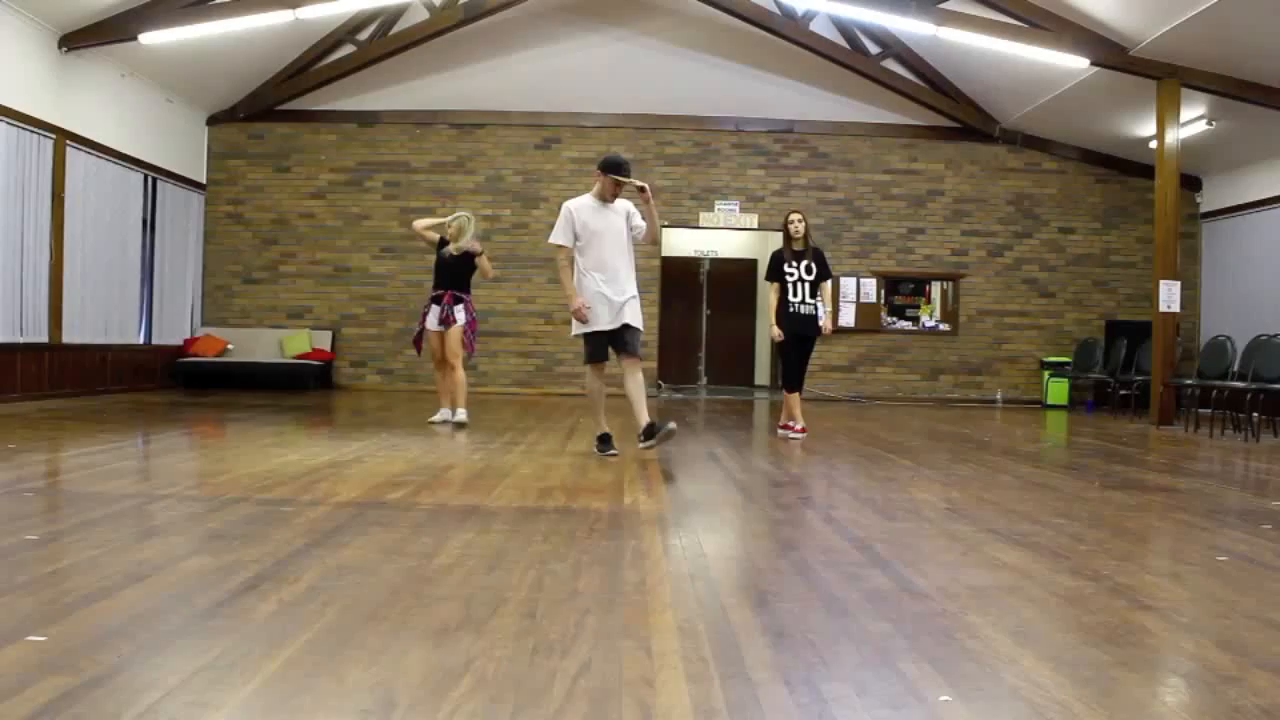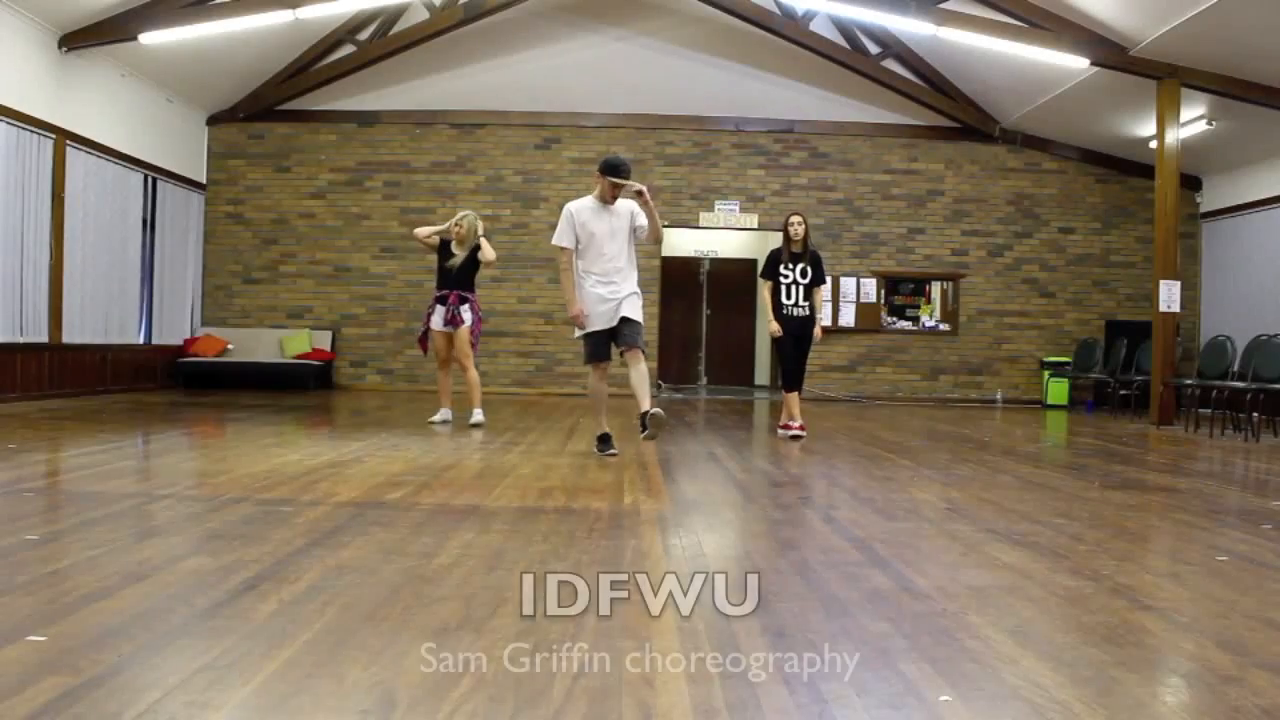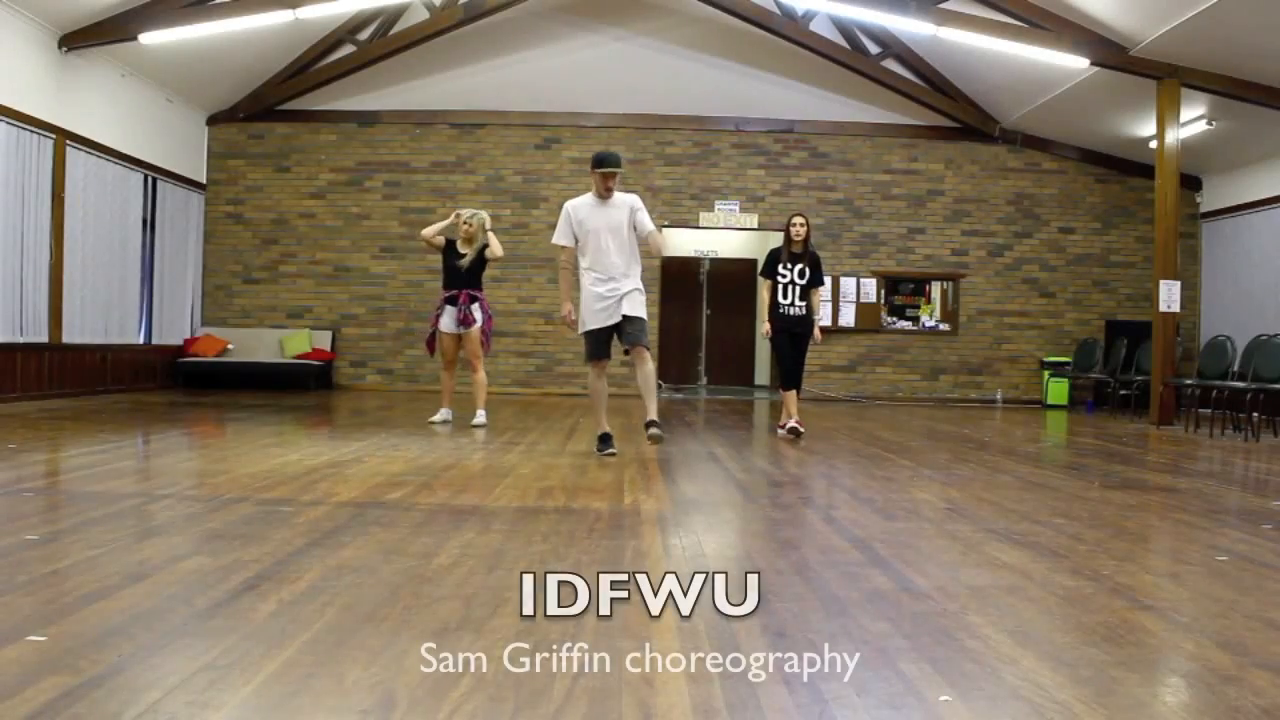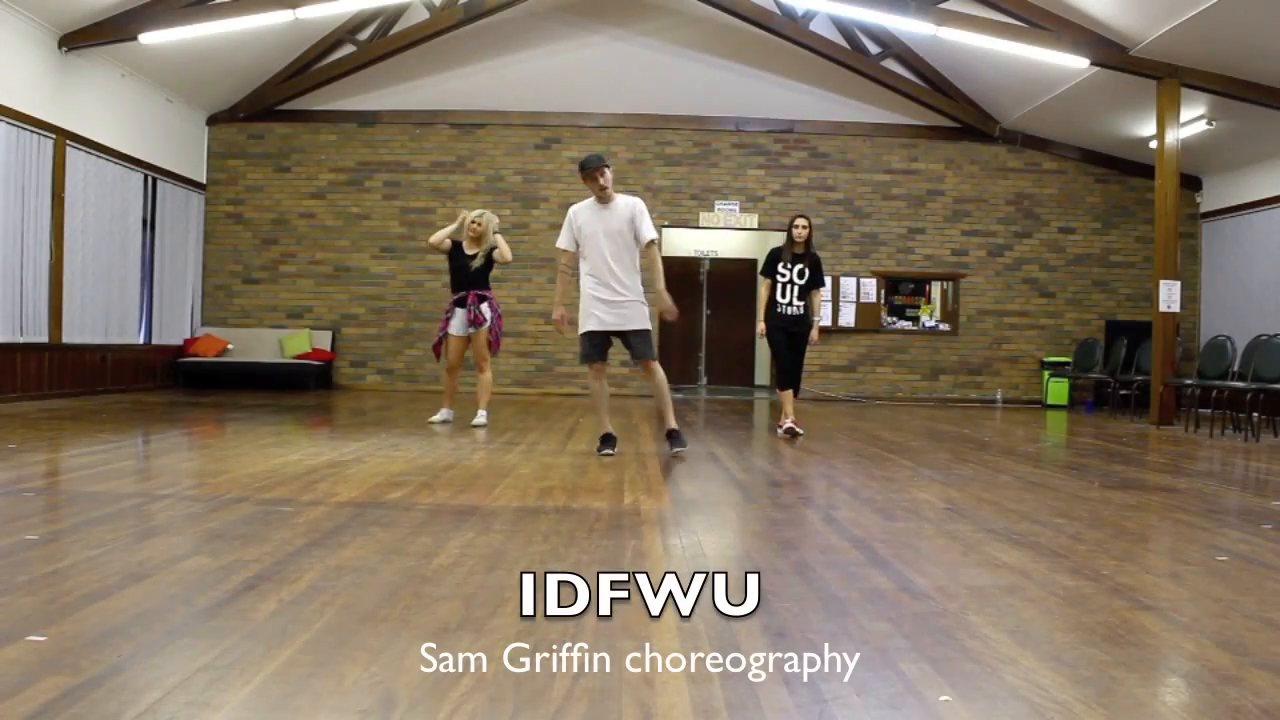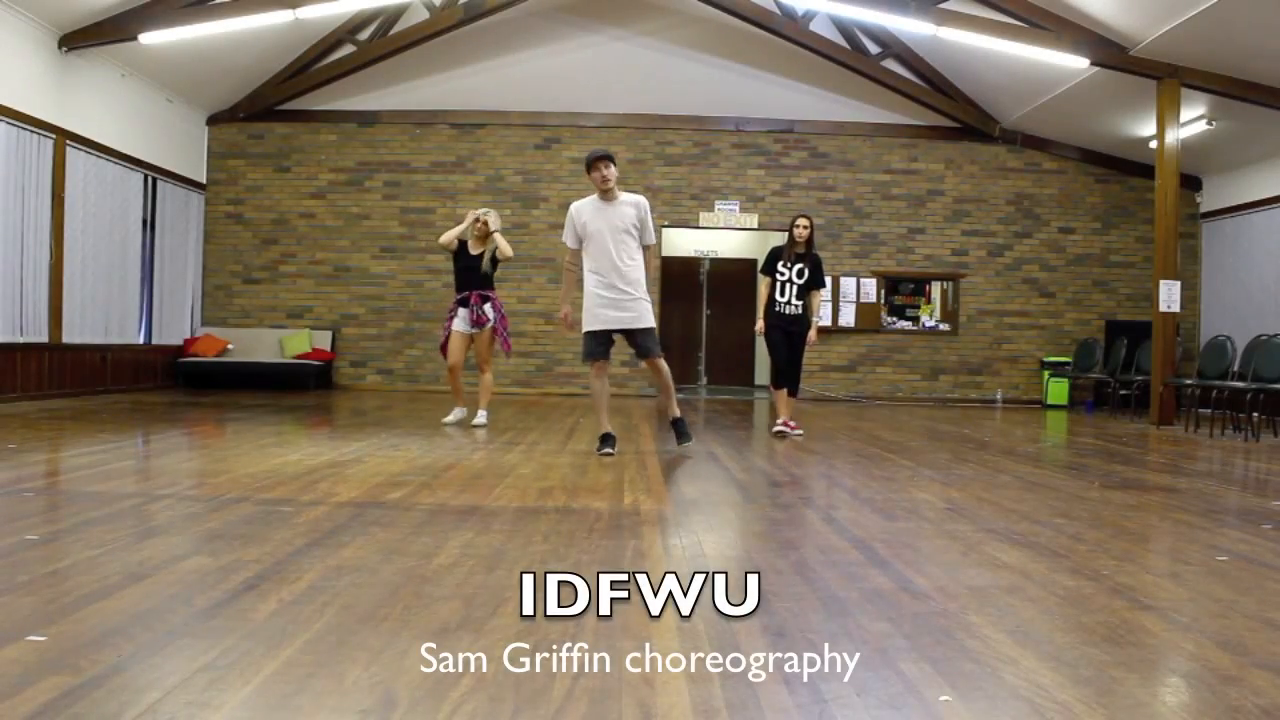
dt=0.2s
person 1, frame 1
left shoulder: (626, 209)
right shoulder: (573, 208)
left elbow: (653, 239)
right elbow: (563, 258)
left wrist: (648, 203)
right wrist: (573, 297)
left hip: (626, 299)
right hip: (593, 302)
left knee: (631, 361)
right knee: (596, 366)
left ankle: (646, 427)
right ankle: (603, 434)
person 1, frame 2
left shoulder: (629, 208)
right shoulder: (574, 210)
left elbow: (655, 238)
right elbow: (566, 261)
left wrist: (649, 204)
right wrist: (572, 302)
left hip: (626, 297)
right hip: (593, 301)
left knee: (634, 353)
right knee: (599, 366)
left ankle: (646, 415)
right ankle: (603, 434)
person 1, frame 3
left shoulder: (631, 202)
right shoulder: (573, 209)
left elbow: (650, 235)
right elbow: (565, 259)
left wrist: (661, 243)
right wrist: (565, 301)
left hip: (629, 292)
right hip: (595, 298)
left knee: (640, 351)
right knee: (598, 364)
left ankle: (651, 421)
right ankle: (604, 432)
person 1, frame 4
left shoulder: (633, 205)
right shoulder: (576, 213)
left elbow: (650, 249)
right elbow: (566, 262)
left wrist: (662, 292)
right wrist: (558, 304)
left hip: (631, 302)
right hip: (594, 306)
left knee: (649, 362)
right knee: (596, 367)
left ankle: (672, 428)
right ankle: (607, 433)
person 1, frame 5
left shoulder: (638, 204)
right shoulder: (578, 210)
left elbow: (648, 251)
right elbow: (571, 261)
left wrist: (641, 289)
right wrist: (565, 302)
left hip: (634, 299)
right hip: (597, 302)
left knee: (654, 359)
right knee: (598, 365)
left ankle: (675, 417)
right ankle: (606, 433)
person 2, frame 1
left shoulder: (816, 254)
right shoulder: (779, 256)
left elbow: (824, 287)
right elbow: (774, 292)
left wrist: (828, 315)
right wrist: (773, 323)
left hip: (809, 323)
right hip: (787, 322)
left knee: (799, 372)
right knee: (790, 371)
left ankle: (785, 421)
right ankle: (799, 423)
person 2, frame 2
left shoulder: (813, 257)
right shoulder: (776, 256)
left elbow: (817, 291)
right elbow: (767, 290)
left wrist: (818, 322)
right wrist: (771, 319)
left hip: (805, 324)
right hip: (783, 323)
left knee: (798, 372)
right knee: (788, 371)
left ankle: (785, 421)
right ankle: (797, 422)
person 2, frame 3
left shoulder: (812, 258)
right shoulder: (775, 255)
left elbow: (815, 292)
right elbow: (766, 289)
left wrist: (816, 323)
right wrist: (765, 320)
left hip: (802, 324)
right hip: (779, 322)
left knee: (797, 371)
right knee: (786, 370)
left ankle: (784, 421)
right ankle: (794, 418)
person 2, frame 4
left shoulder: (813, 259)
right shoulder: (776, 254)
left elbow: (815, 293)
right elbow: (765, 288)
left wrist: (816, 325)
right wrist: (761, 319)
left hip: (800, 323)
right hip: (776, 322)
left knee: (795, 371)
right knee: (783, 369)
left ankle: (784, 420)
right ankle: (789, 419)
person 2, frame 5
left shoulder: (814, 260)
right shoulder: (777, 253)
left elbow: (815, 294)
right elbow: (765, 286)
left wrist: (814, 326)
right wrist: (760, 317)
left hip: (799, 323)
right hip: (774, 320)
left knee: (794, 371)
right knee: (779, 367)
left ankle: (787, 419)
right ankle: (780, 418)
person 3, frame 1
left shoulder: (471, 251)
right shoulder: (441, 245)
left elbow: (488, 275)
right elbow: (417, 226)
left wrist: (480, 251)
right wrist: (444, 220)
left hip: (458, 308)
right hip: (436, 307)
left knee: (454, 361)
right knee: (439, 362)
left ankle: (460, 410)
right ankle: (445, 410)
person 3, frame 2
left shoulder: (475, 250)
right shoulder: (443, 245)
left elbow: (491, 259)
right elbow: (417, 234)
left wrist: (481, 236)
right wrist: (444, 227)
left hip: (464, 308)
right hip: (440, 307)
left knee: (465, 361)
right knee: (442, 362)
left ankle: (478, 411)
right ankle: (445, 410)
person 3, frame 3
left shoulder: (482, 250)
right shoulder: (448, 245)
left elbow: (498, 254)
right elbow: (425, 235)
left wrist: (489, 230)
right wrist: (449, 221)
left hip: (473, 308)
right hip: (449, 307)
left knee: (475, 362)
right knee: (448, 363)
left ankle: (481, 413)
right ankle: (446, 411)
person 3, frame 4
left shoulder: (489, 251)
right shoulder: (454, 246)
left elbow: (508, 258)
right elbow: (432, 242)
left wrist: (496, 232)
right wrist: (456, 224)
left hip: (483, 308)
right hip: (458, 309)
left knee: (482, 364)
right knee: (451, 365)
left ankle: (482, 413)
right ankle: (446, 411)
person 3, frame 5
left shoulder: (493, 250)
right shoulder: (459, 246)
left elbow: (508, 254)
right elbow: (442, 241)
left wrist: (495, 231)
right wrist: (465, 224)
left hip: (486, 308)
right hip: (461, 309)
left knee: (483, 364)
right knee: (453, 364)
left ankle: (482, 412)
right ankle: (460, 408)
